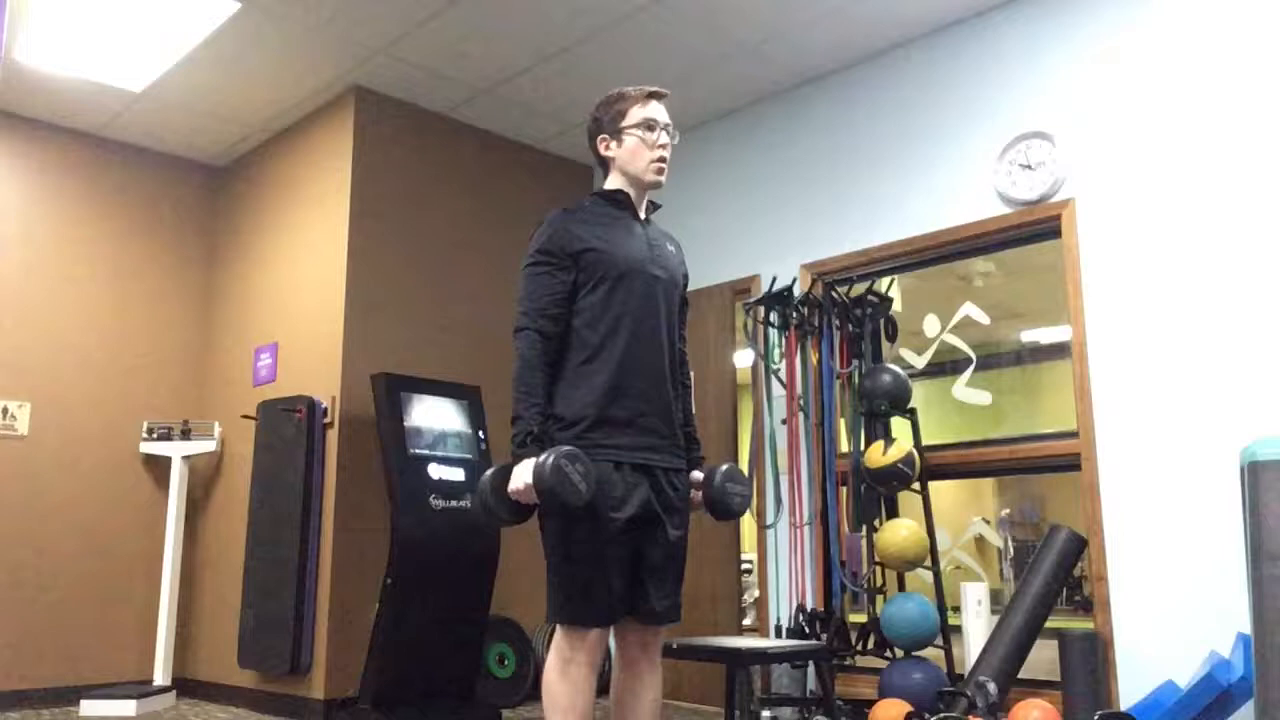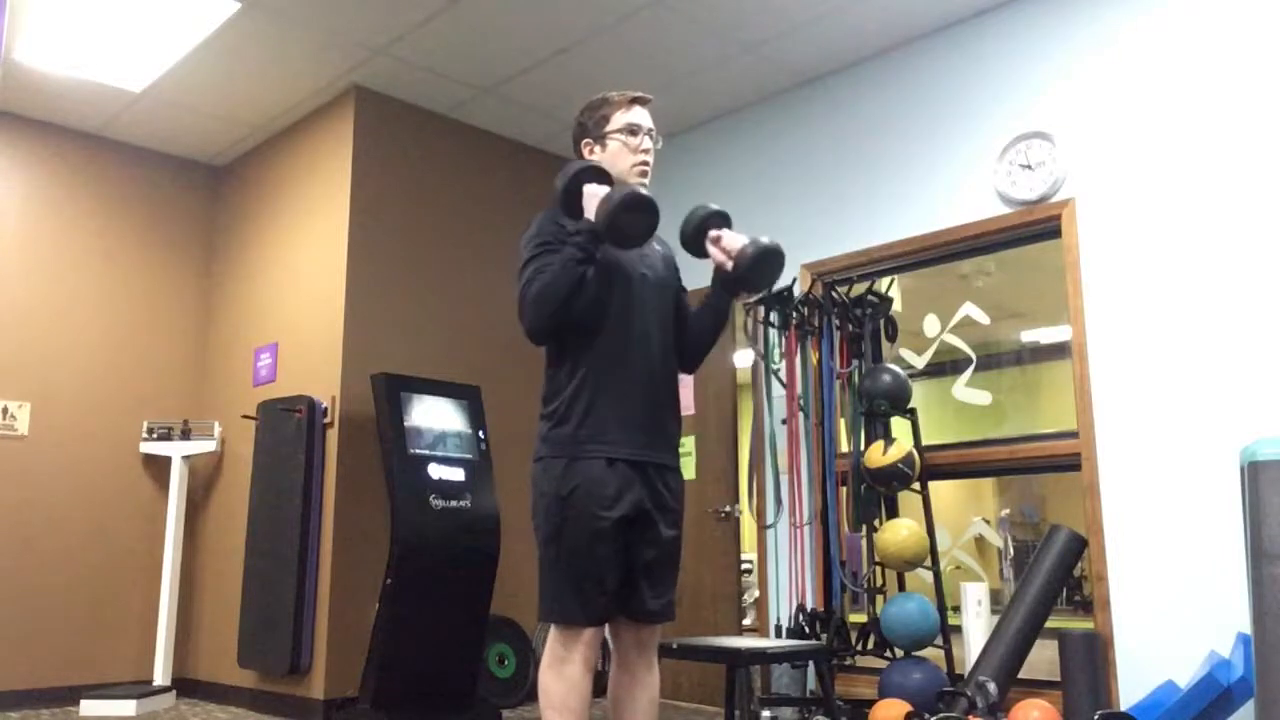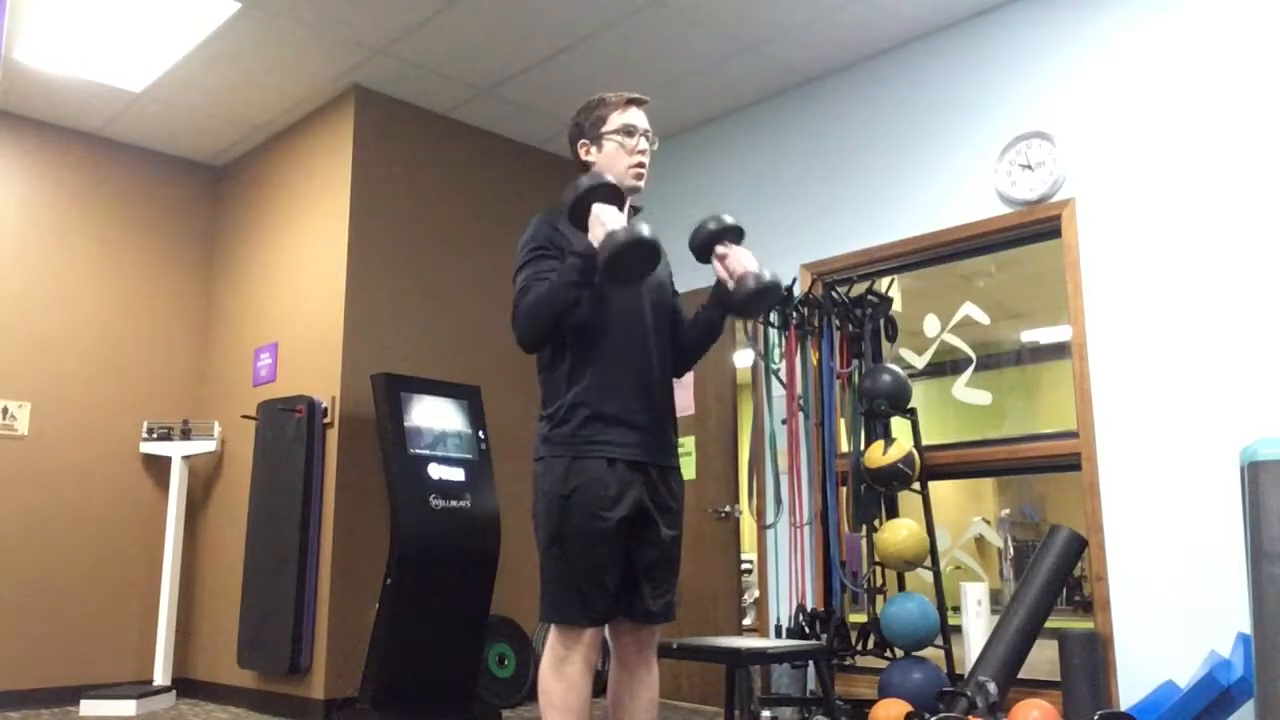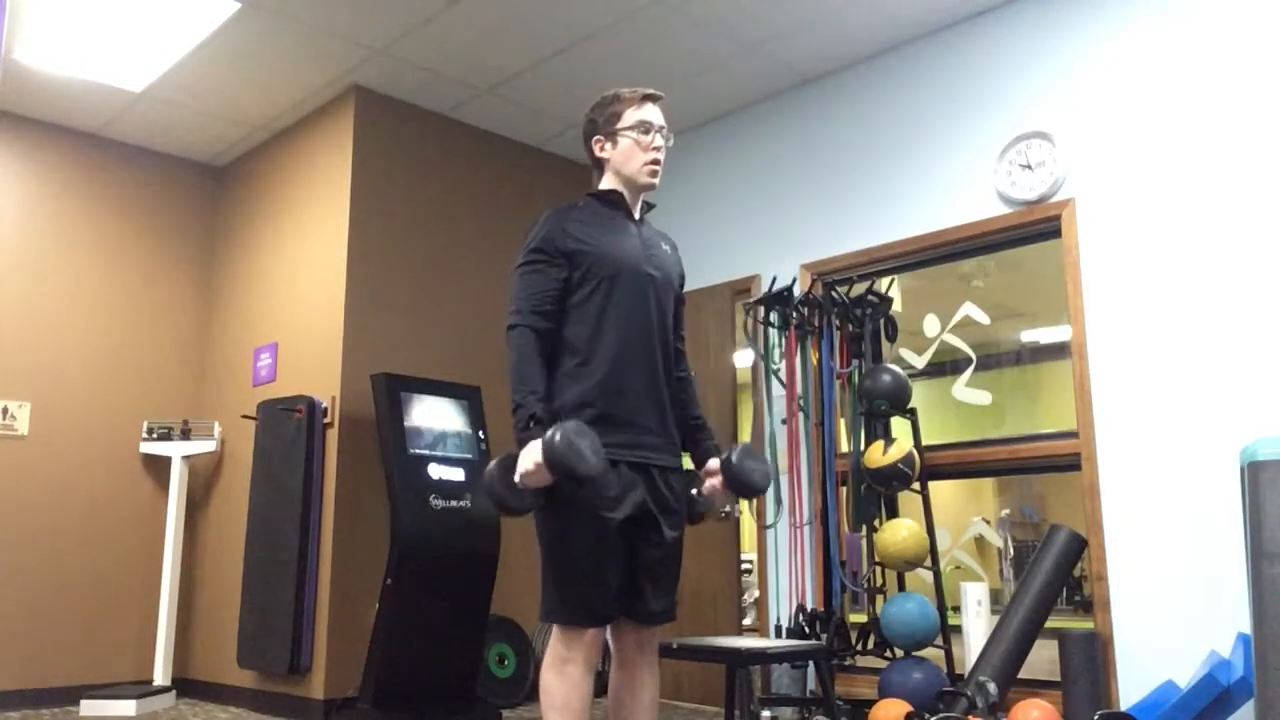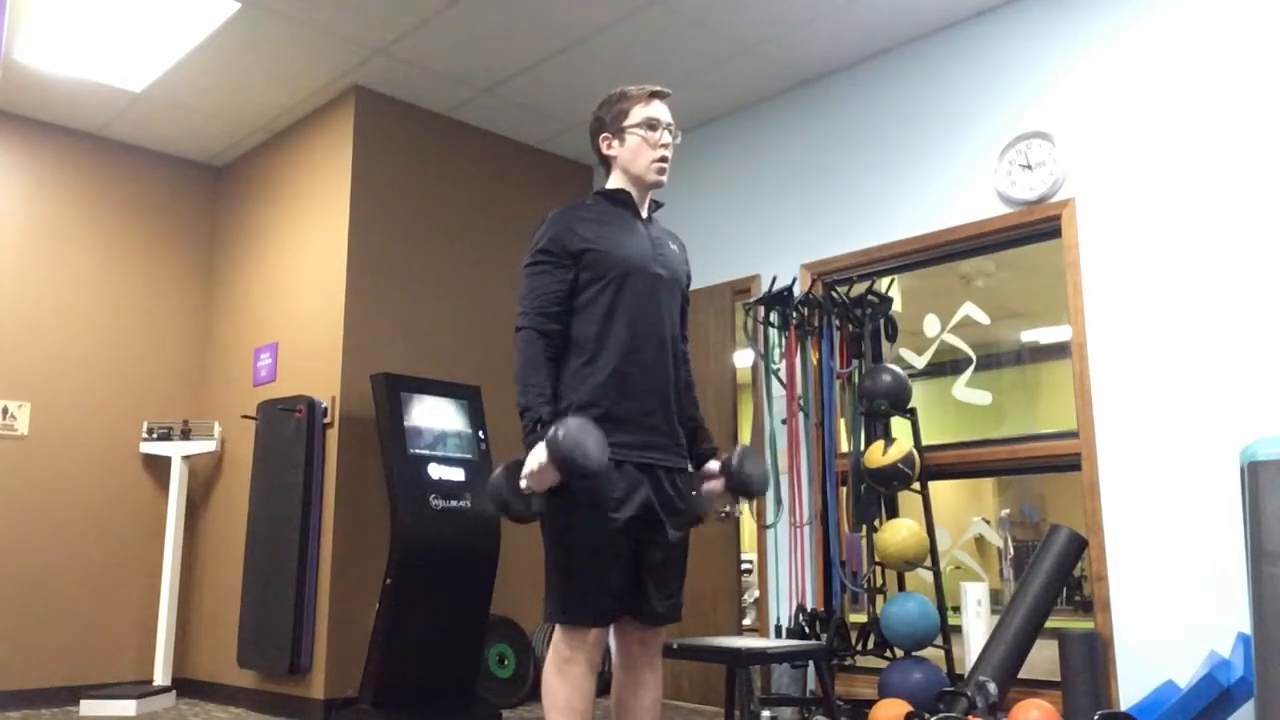
dt=1s
person 1, frame 1
left shoulder: (669, 247)
right shoulder: (569, 228)
right elbow: (533, 342)
left wrist: (694, 459)
right wrist: (528, 447)
left hip: (661, 467)
right hip: (590, 462)
left knee: (646, 633)
right knee: (582, 631)
person 1, frame 2
left shoulder: (659, 249)
right shoulder: (560, 225)
left elbow: (687, 352)
right elbow: (537, 318)
left wrist: (725, 280)
right wrist: (589, 234)
left hip: (654, 461)
right hip: (582, 458)
left knee: (641, 632)
right knee: (576, 630)
person 1, frame 3
right shoulder: (556, 228)
right elbow: (528, 325)
left wrist: (722, 296)
right wrist: (589, 253)
left hip: (653, 461)
right hip: (582, 457)
left knee: (641, 632)
right knee: (576, 630)
person 1, frame 4
left shoulder: (664, 247)
right shoulder: (564, 229)
right elbow: (527, 335)
left wrist: (704, 449)
right wrist: (533, 432)
left hip: (658, 466)
left knee: (642, 633)
right knee: (578, 630)
person 1, frame 5
left shoulder: (671, 247)
right shoulder: (571, 226)
right elbow: (533, 335)
left wrist: (703, 450)
right wrist: (539, 431)
left hip: (664, 465)
left knee: (646, 632)
right knee: (581, 629)
